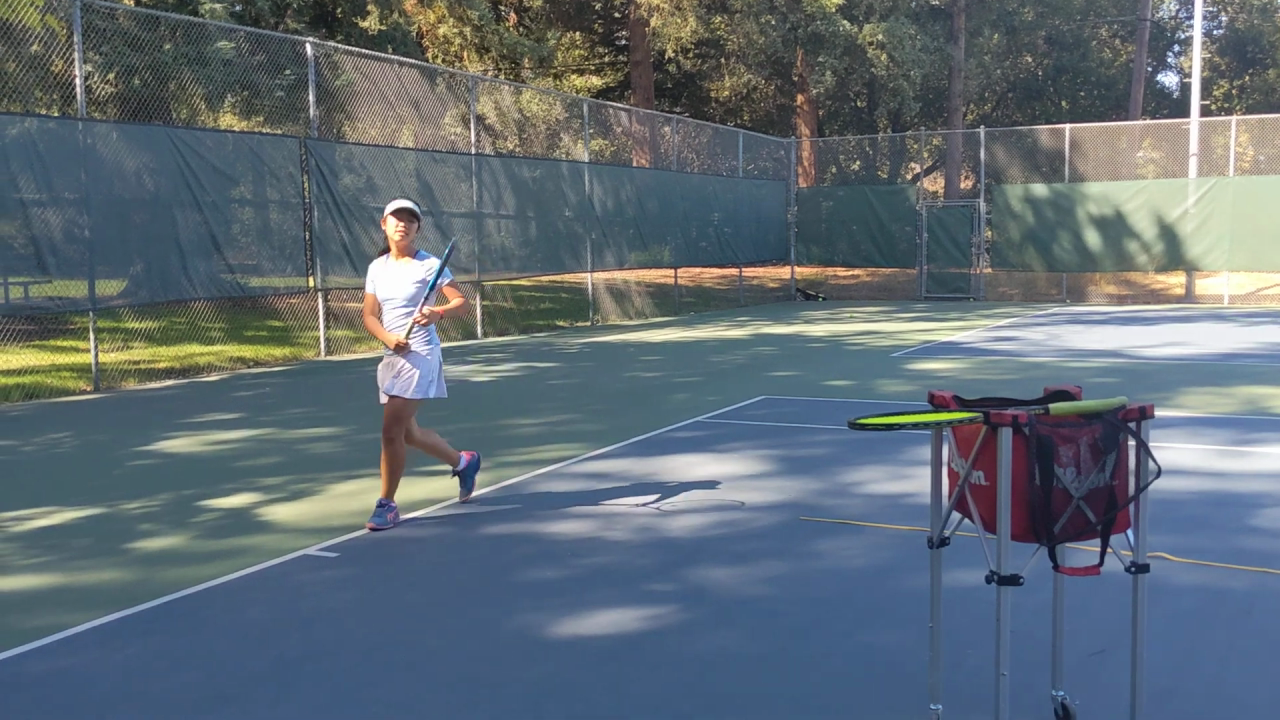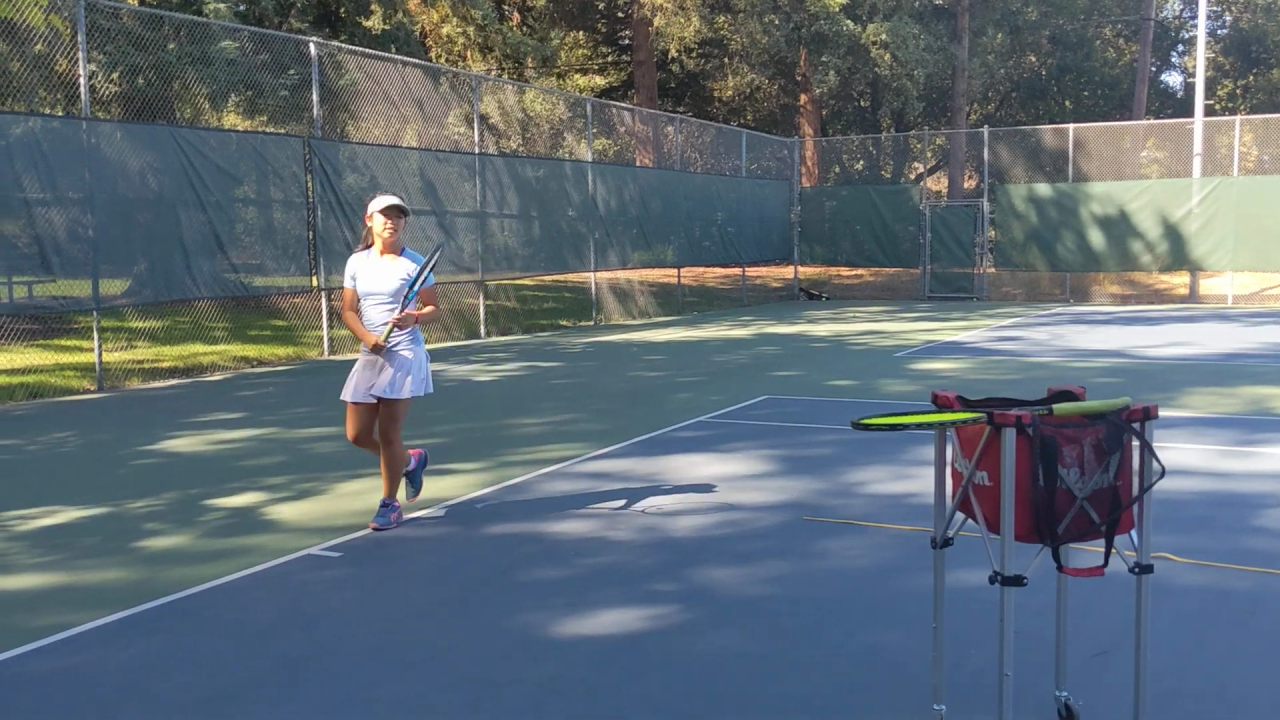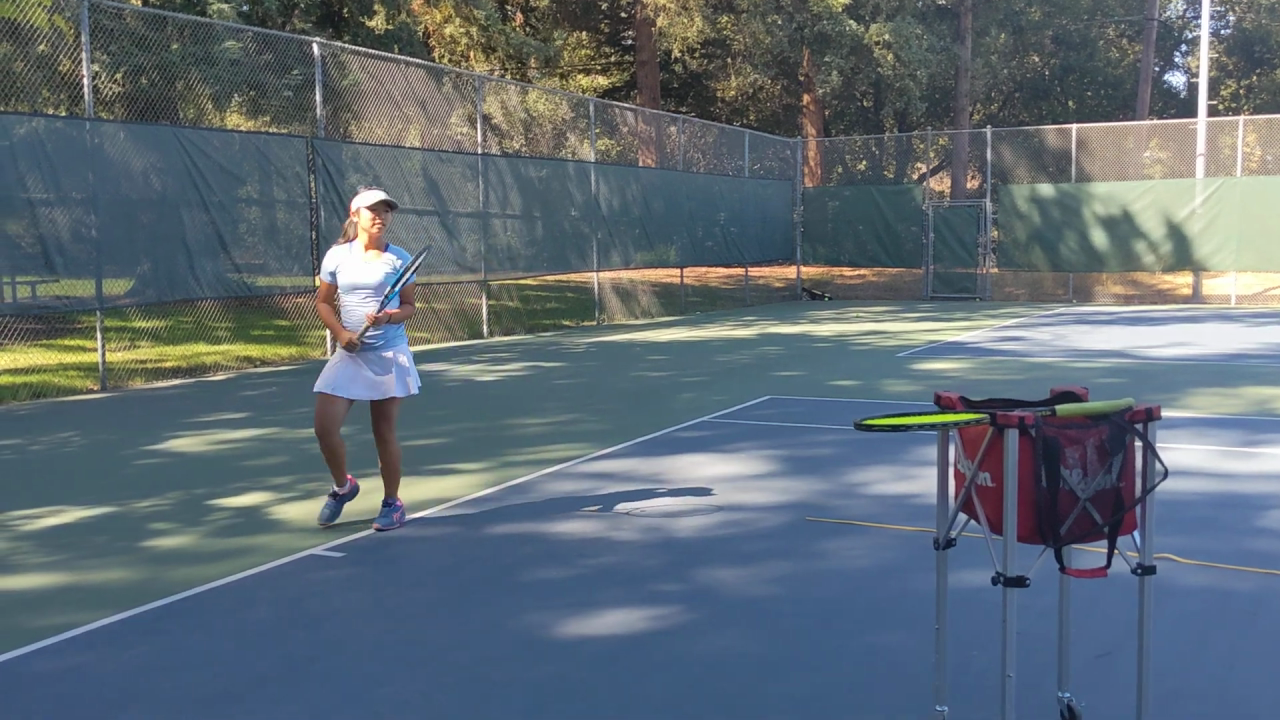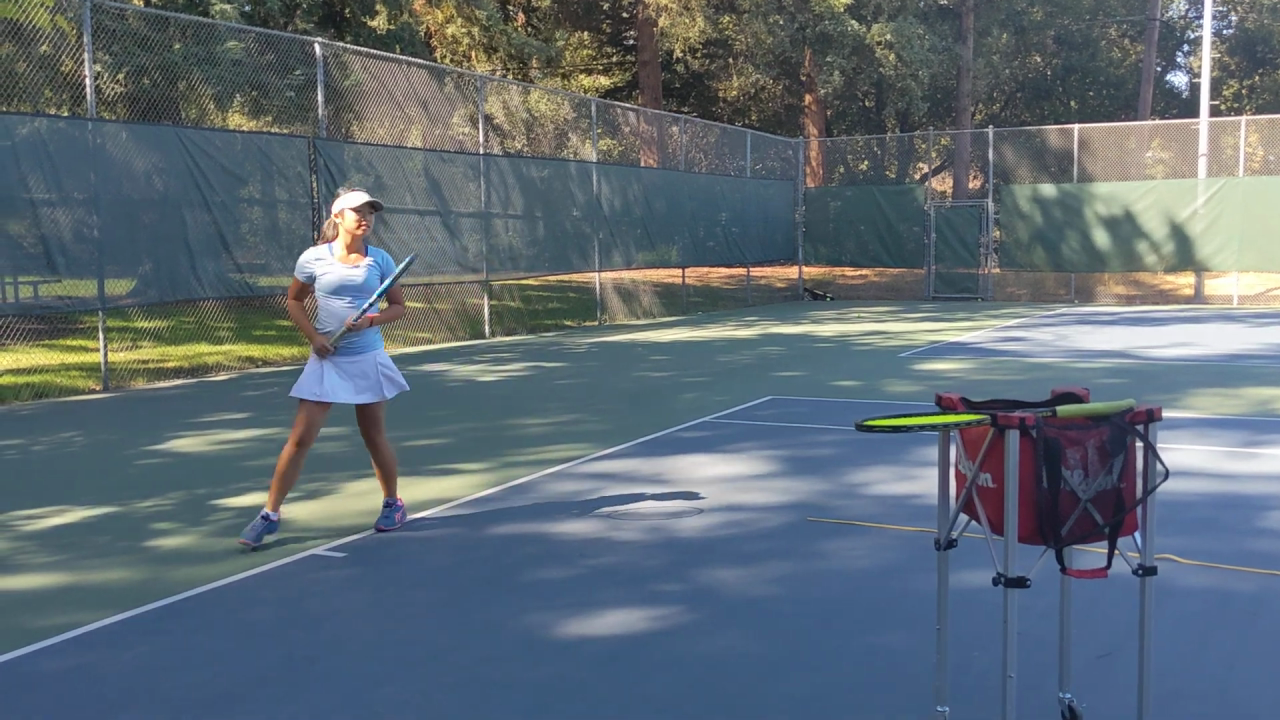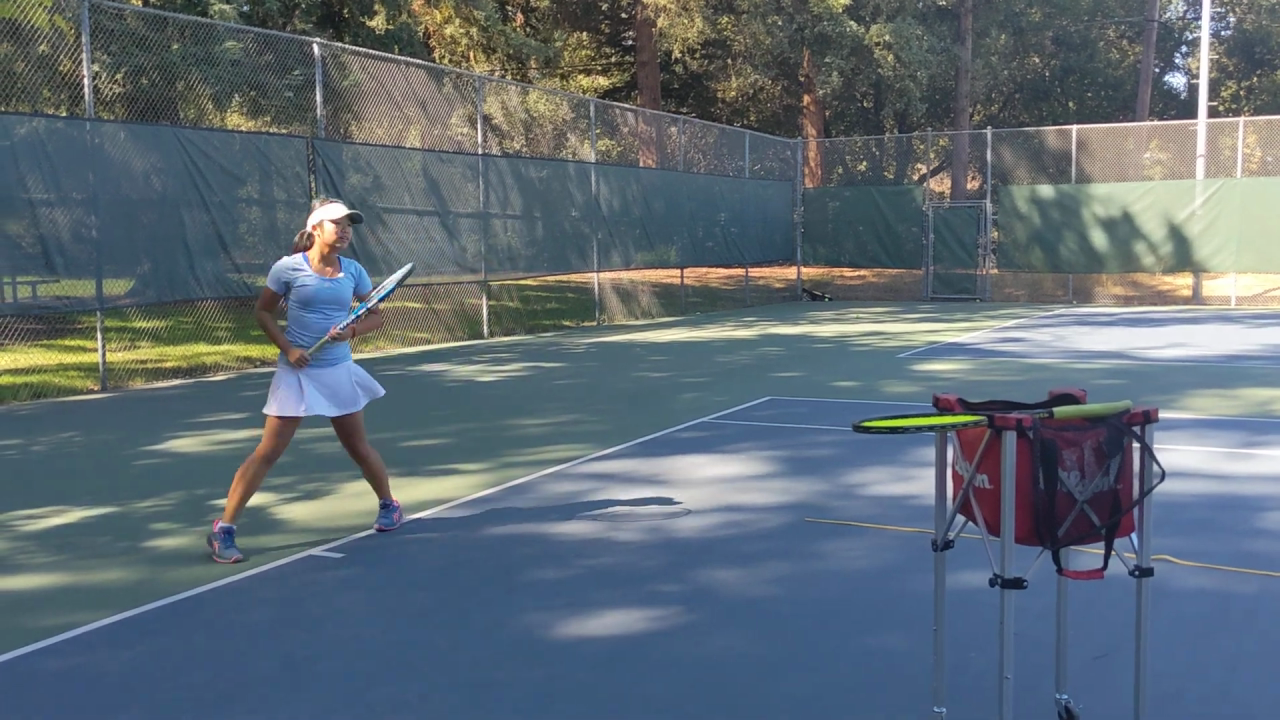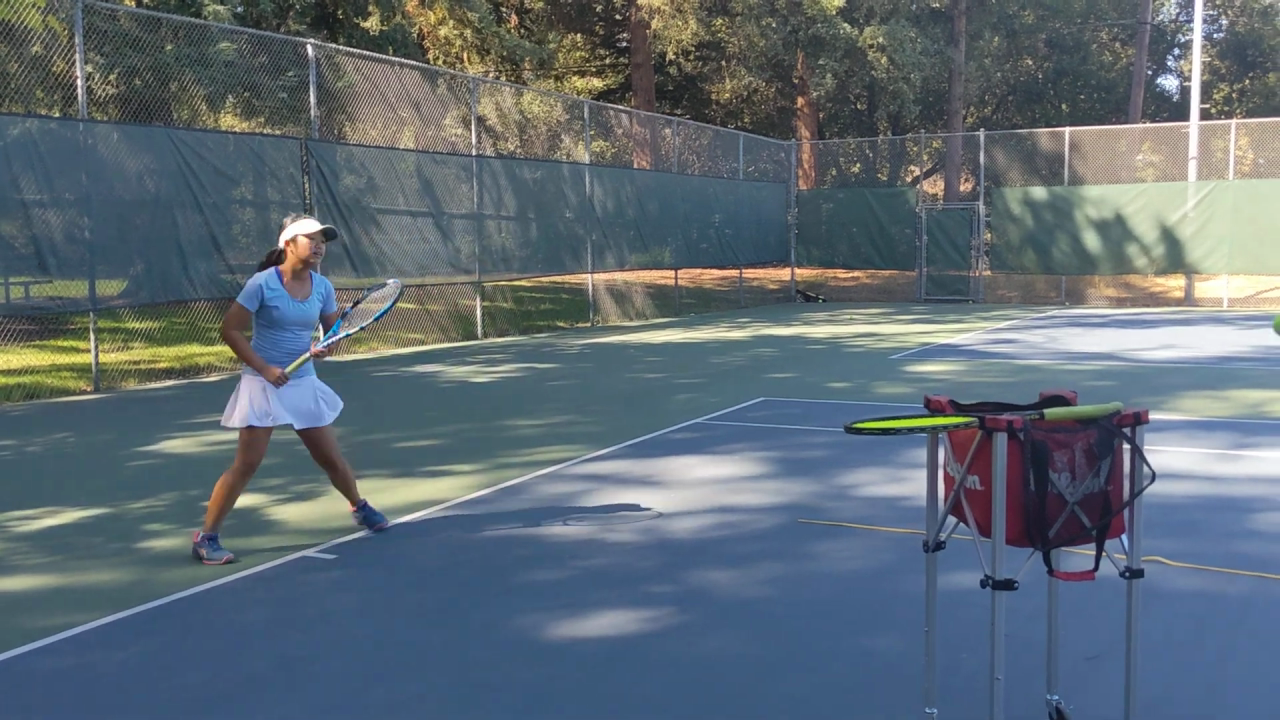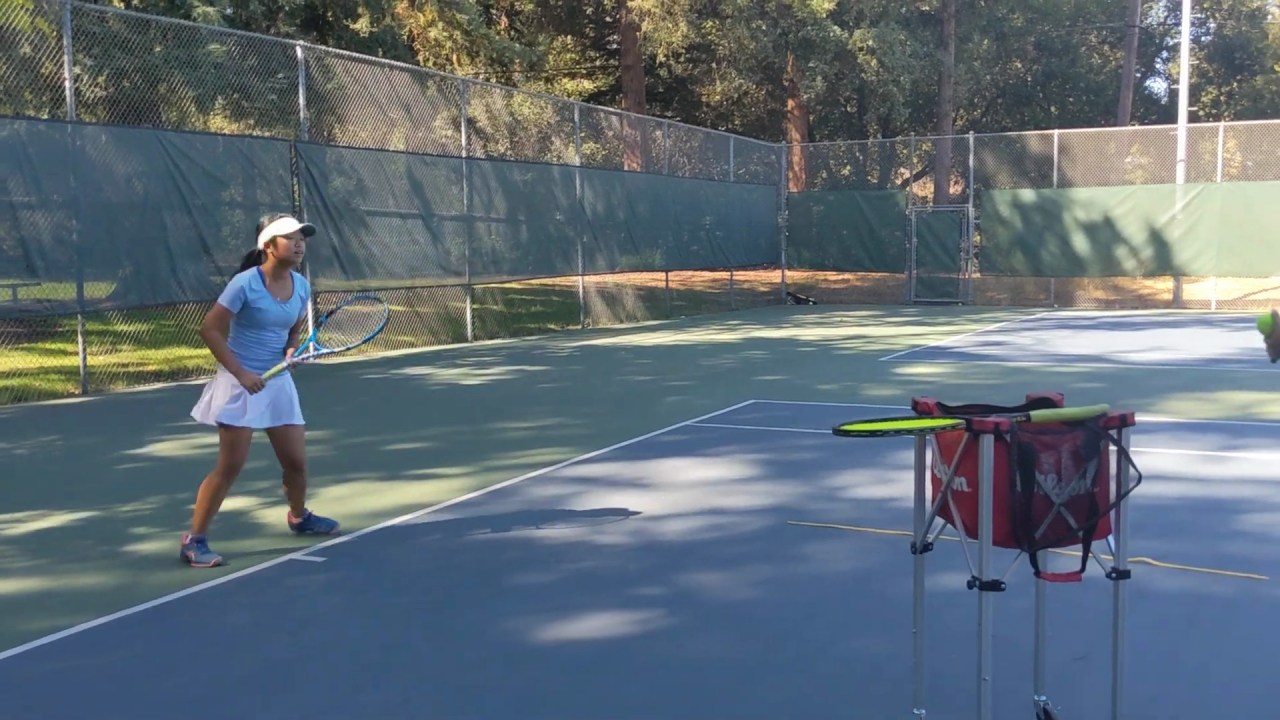
dt=0.1s
person 1, frame 1
left shoulder: (428, 263)
right shoulder: (377, 268)
left elbow: (461, 303)
right elbow: (370, 316)
left wrist: (435, 314)
right wrist: (387, 337)
left hip: (423, 357)
right hip: (393, 357)
left knee: (396, 434)
right knee: (402, 435)
left ankle: (387, 503)
right ankle: (463, 460)
person 1, frame 2
left shoulder: (414, 262)
right shoulder: (356, 262)
left elbow: (434, 308)
right elbow: (348, 310)
left wrist: (413, 318)
right wrist: (365, 335)
left hip: (405, 356)
right hip: (371, 356)
left knee: (389, 432)
right knee: (357, 435)
left ankle: (390, 503)
right ankle: (412, 461)
person 1, frame 3
left shoulder: (398, 257)
right shoulder: (337, 256)
left elbow: (414, 305)
right elbow: (322, 303)
left wrist: (389, 316)
right wrist: (340, 332)
left hip: (388, 355)
right hip: (349, 355)
left knee: (384, 435)
right knee: (325, 428)
left ankle: (392, 503)
right ankle: (343, 486)
person 1, frame 4
left shoulder: (381, 260)
right shoulder: (314, 257)
left elbow: (398, 306)
right elbow: (293, 300)
left wrist: (371, 320)
right wrist: (311, 335)
left hip: (368, 358)
right hip: (325, 359)
left knee: (375, 438)
right knee: (300, 438)
left ankle: (393, 504)
right ankle: (269, 515)
person 1, frame 5
left shoulder: (354, 271)
right shoulder: (288, 268)
left elbow: (374, 316)
right elbow: (262, 310)
left wrist: (350, 330)
right wrist: (287, 348)
left hip: (338, 369)
right hip: (297, 372)
left knee: (358, 447)
right knee: (268, 452)
left ankle: (388, 505)
right ankle: (223, 528)
person 1, frame 6
left shoulder: (322, 287)
right shoulder: (261, 284)
left elbow: (333, 329)
right elbow: (229, 329)
left wrist: (324, 348)
right wrist: (262, 368)
left hip: (304, 382)
right hip: (263, 384)
left knee: (329, 457)
right knee: (247, 463)
left ankle: (360, 507)
right ankle: (206, 535)
person 1, frame 7
left shoulder: (300, 286)
right shoulder: (244, 285)
right elbow: (209, 330)
left wrist: (295, 348)
right wrist: (239, 373)
left hip: (277, 381)
right hip: (240, 383)
left knee: (296, 460)
right knee: (231, 463)
left ankle: (299, 515)
right ankle: (194, 539)
